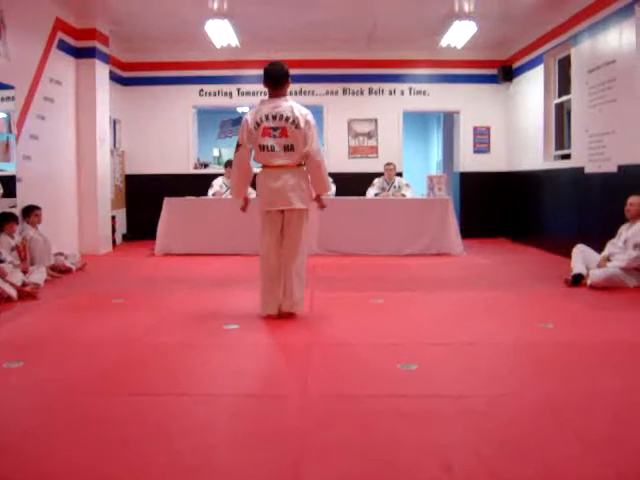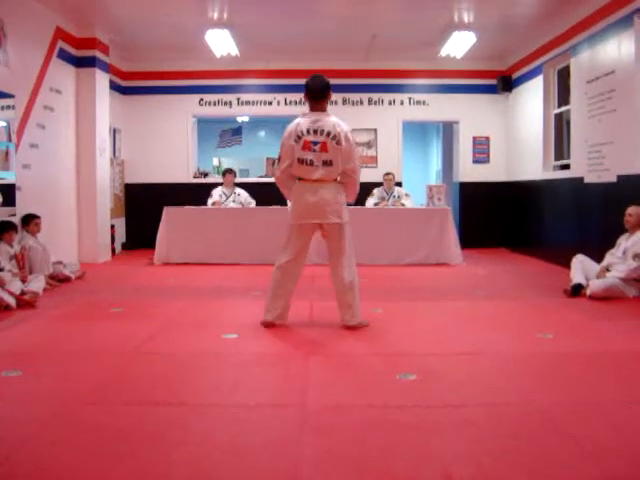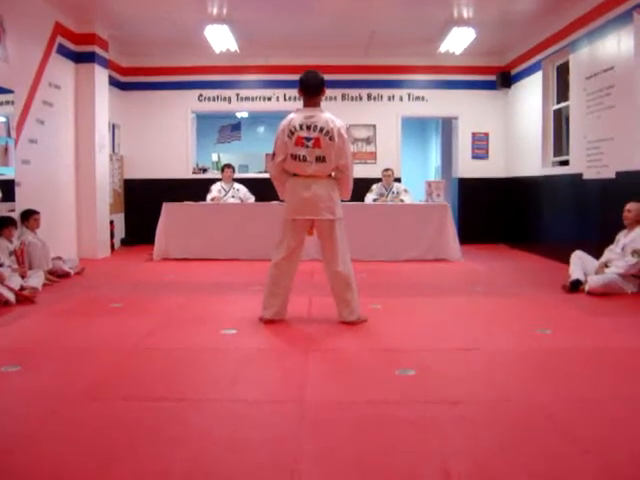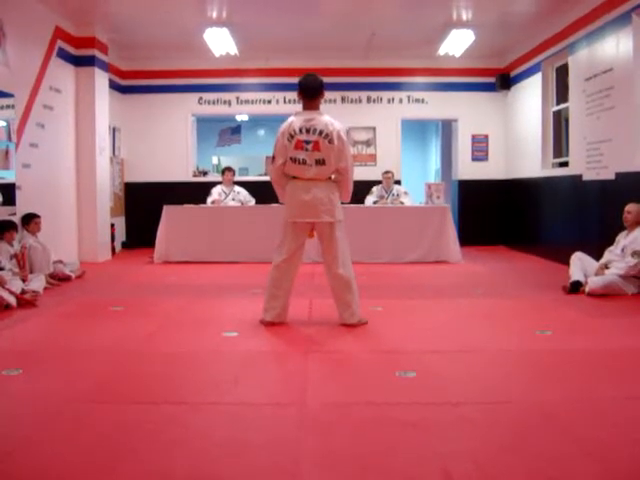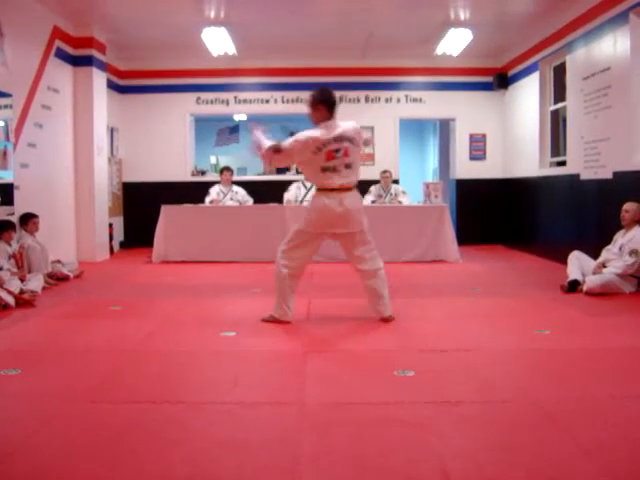
dt=1s
person 1, frame 1
left shoulder: (252, 116)
right shoulder: (302, 113)
left elbow: (241, 158)
right elbow: (314, 156)
left wrist: (242, 193)
right wrist: (319, 191)
left hip: (268, 183)
right hip: (295, 182)
left knee: (269, 249)
right knee: (294, 249)
left ankle: (270, 306)
right ankle: (290, 304)
person 1, frame 2
left shoulder: (294, 128)
right shoulder: (341, 129)
left elbow: (282, 172)
right elbow: (352, 172)
right wrist: (345, 198)
left hip: (303, 198)
right hip: (331, 198)
left knee: (289, 259)
right knee: (342, 261)
left ankle: (272, 315)
right ankle: (352, 317)
person 1, frame 3
left shoulder: (287, 124)
right shoulder: (335, 124)
left elbow: (276, 166)
right elbow: (345, 166)
left wrist: (286, 193)
right wrist: (342, 195)
left hip: (296, 194)
right hip: (325, 194)
left knee: (284, 256)
right knee: (337, 258)
left ankle: (271, 311)
right ankle: (350, 313)
person 1, frame 4
left shoulder: (287, 127)
right shoulder: (334, 127)
left elbow: (277, 169)
right elbow: (345, 169)
left wrist: (287, 196)
right wrist: (342, 198)
left hip: (296, 197)
right hip: (325, 196)
left knee: (284, 259)
right knee: (338, 260)
left ankle: (272, 314)
right ankle: (350, 315)
person 1, frame 5
left shoulder: (309, 138)
right shoulder: (352, 130)
left elbow: (274, 155)
left wrist: (258, 136)
left hip: (323, 205)
right hip: (350, 203)
left knee: (288, 258)
right knee: (368, 260)
left ankle: (281, 312)
right ankle: (384, 310)
